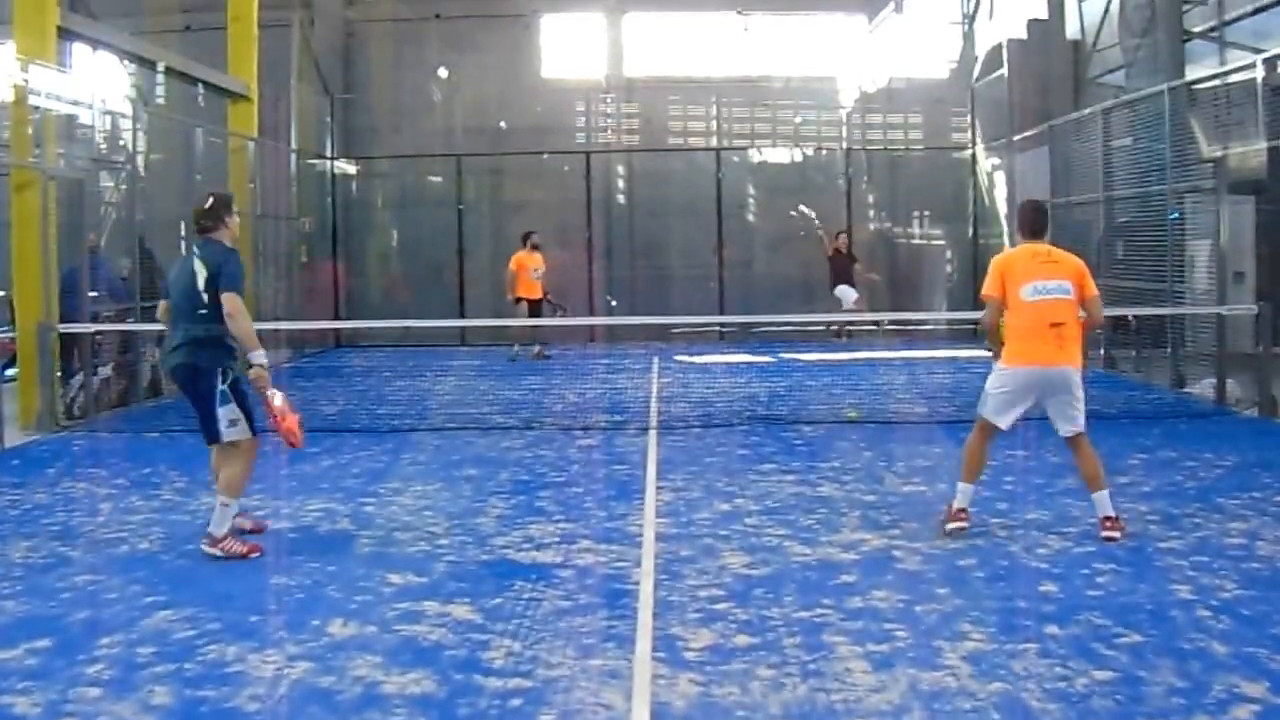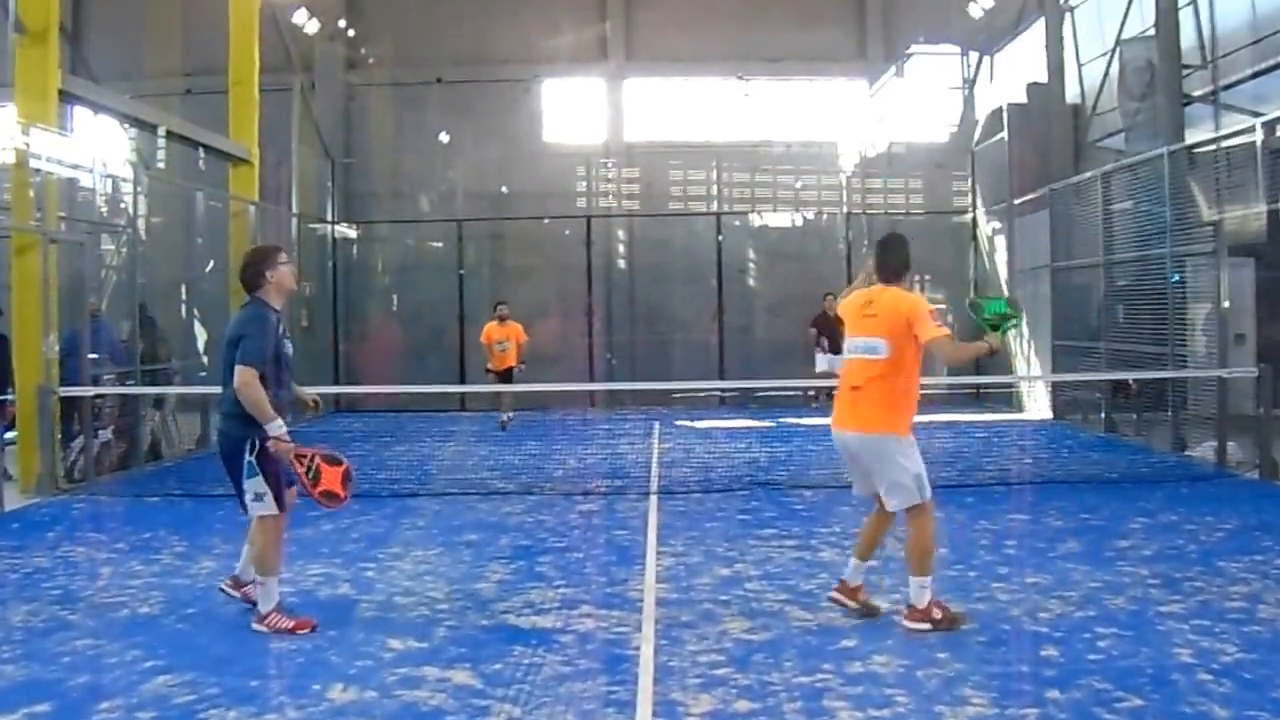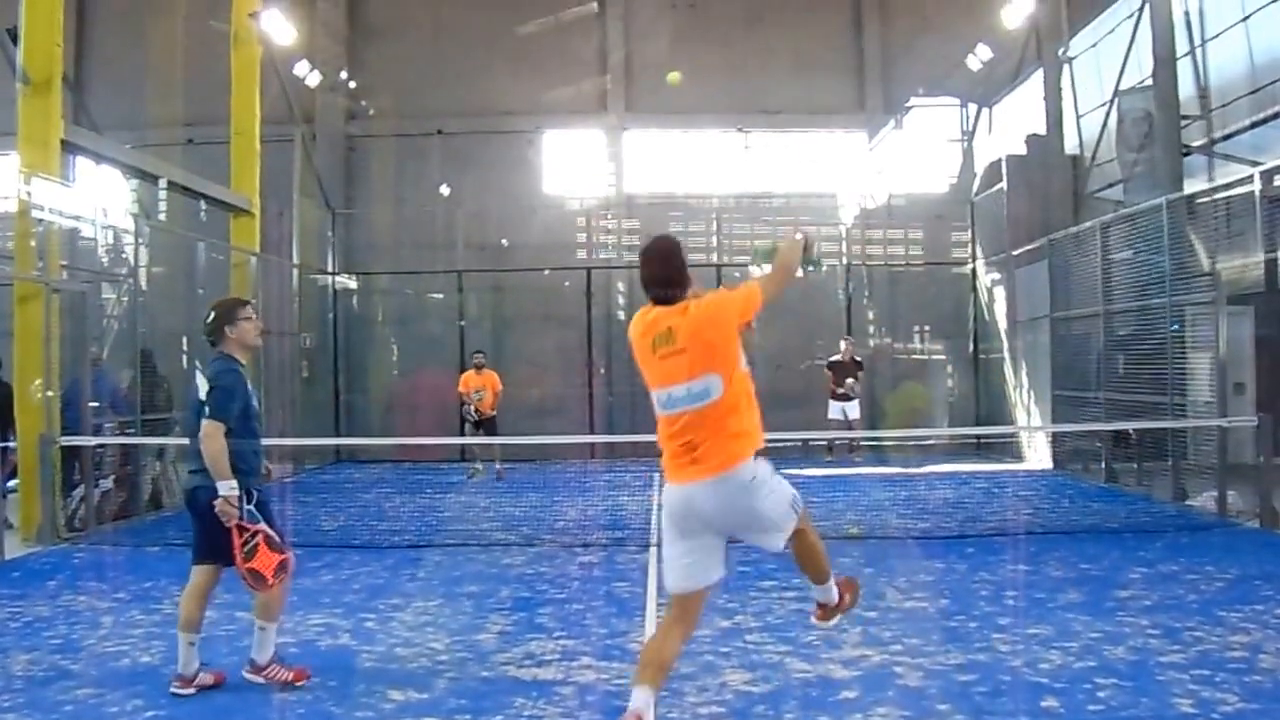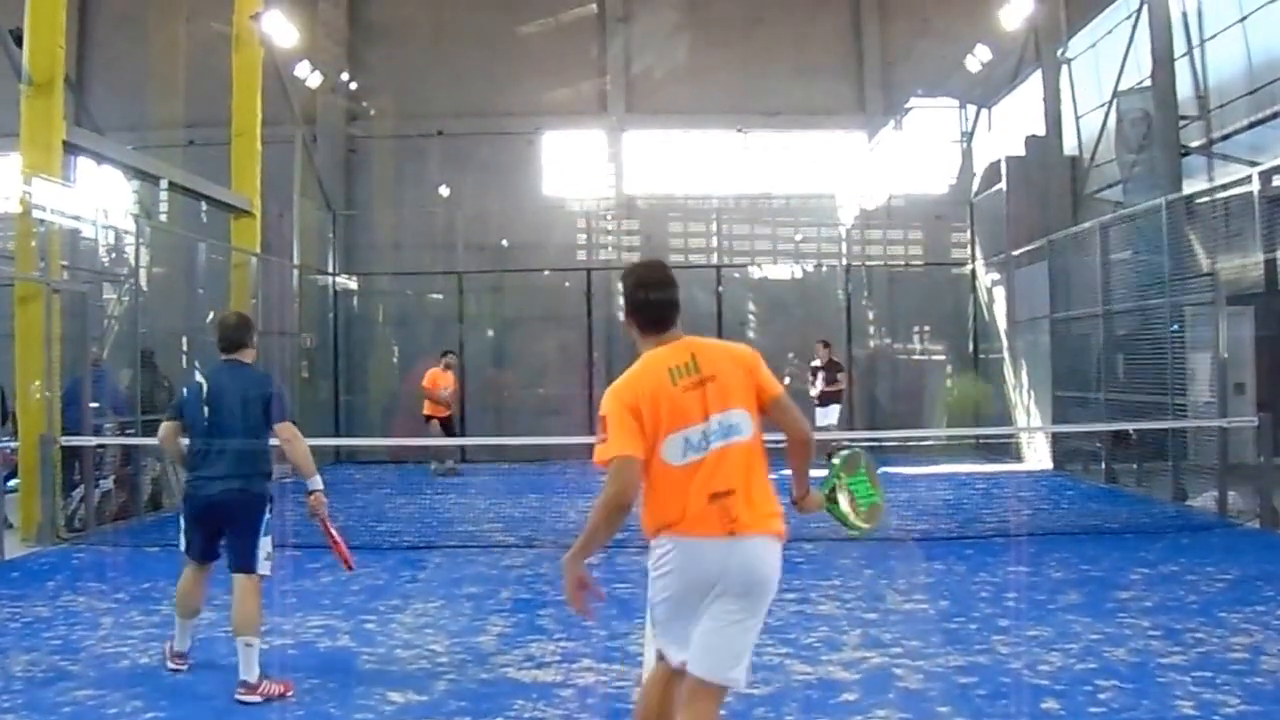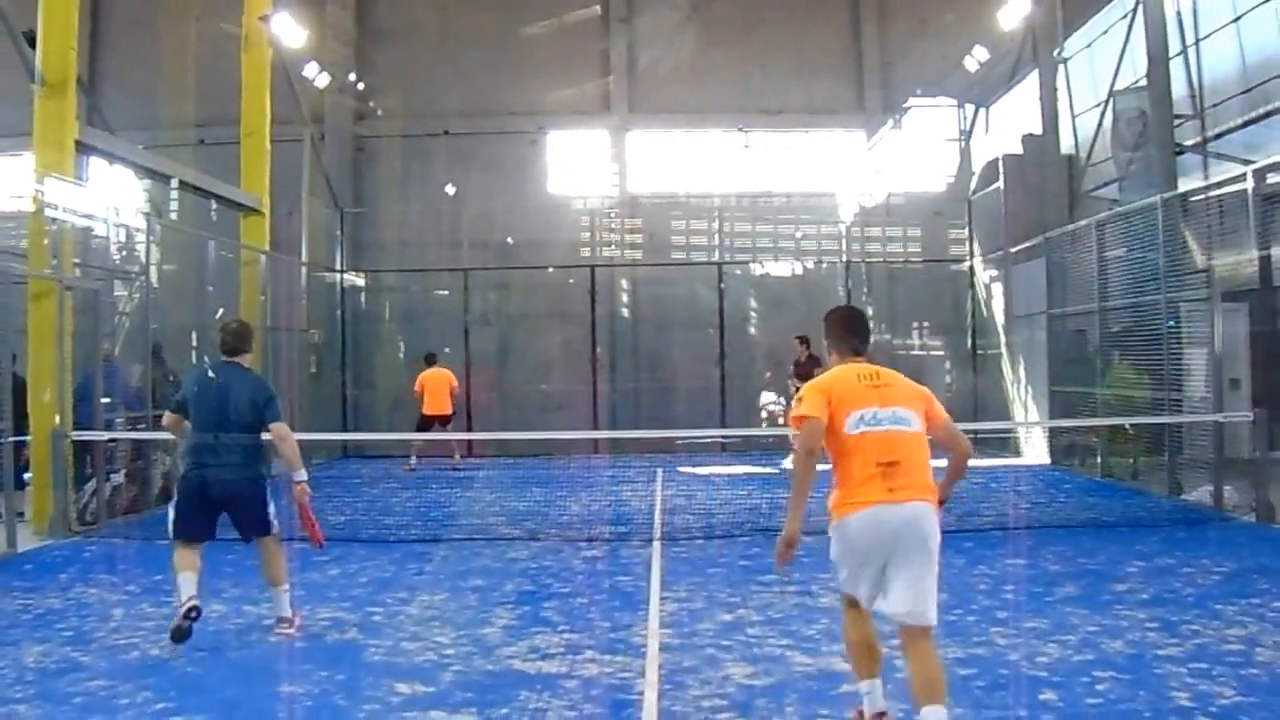
dt=0.7s
person 1, frame 1
left shoulder: (1003, 262)
right shoulder: (1074, 263)
left elbow: (991, 321)
right elbow: (1096, 318)
left wrist: (998, 347)
left hip: (1019, 365)
right hip: (1066, 365)
left knee: (982, 431)
right knee: (1078, 441)
left ankle: (959, 509)
right ankle: (1108, 517)
person 1, frame 2
left shoulder: (855, 302)
right shoulder: (912, 305)
right elbow: (946, 351)
left wrist: (865, 279)
right wrist: (987, 346)
left hip: (844, 428)
right hip: (882, 430)
left knee: (884, 509)
right knee: (920, 513)
left ankle: (850, 584)
right ankle: (921, 606)
person 1, frame 3
left shoulder: (639, 330)
right shoulder: (714, 314)
right elbow: (781, 275)
right wrist: (796, 242)
left hip: (682, 492)
right hip: (733, 477)
left knee: (679, 614)
right knee: (797, 518)
right ankle: (829, 598)
person 1, frame 4
left shoulder: (627, 392)
right shoulder: (742, 358)
left elbow: (622, 496)
right elbow: (801, 433)
left wrist: (576, 559)
right wrist: (803, 491)
left hip: (685, 549)
right hip: (756, 549)
left knee: (671, 665)
person 1, frame 5
left shoulder: (821, 386)
right shoulder: (913, 388)
left elbow: (809, 445)
right elbow: (961, 449)
left wrist: (794, 520)
right wrist: (942, 492)
left hip: (860, 517)
right hip: (917, 514)
left knee: (855, 604)
right knee: (918, 639)
person 2, frame 1
left shoulder: (185, 261)
right shoulder: (225, 256)
left elbow: (164, 312)
right elbow: (233, 311)
right wrist: (258, 359)
left hip: (182, 360)
right hip: (209, 362)
left knee: (223, 439)
right knee: (243, 443)
left ankle: (227, 515)
right ankle: (219, 535)
person 2, frame 2
left shoulder: (269, 317)
right shoulder: (257, 321)
right elbow: (244, 383)
left wrist: (297, 392)
right wrist: (277, 430)
left hip: (259, 433)
right hip: (249, 436)
left knee: (281, 503)
right knee: (272, 517)
left ankle: (242, 578)
right ankle: (268, 612)
person 2, frame 3
left shoulder: (222, 372)
right shoulder: (228, 375)
right elbow: (210, 436)
left wrist: (252, 459)
right wrist: (228, 490)
left hip: (205, 490)
right hip: (232, 492)
left knee: (203, 576)
left ankle: (186, 672)
right ankle: (262, 661)
person 2, frame 4
left shoulder: (194, 384)
right shoulder: (262, 383)
left elbow: (166, 436)
right elbow: (288, 437)
right wrist: (315, 485)
left hip: (199, 491)
right hip: (247, 492)
left knee: (197, 566)
right knee: (248, 580)
left ankle: (179, 650)
right ankle: (250, 680)
person 2, frame 5
left shoulder: (196, 379)
right shoulder: (258, 386)
left elbow: (170, 422)
right elbow: (282, 435)
right wrist: (299, 478)
left hip: (198, 478)
right hip: (245, 479)
left knee: (186, 545)
right knee: (268, 541)
left ankle: (188, 600)
right ankle: (284, 616)
